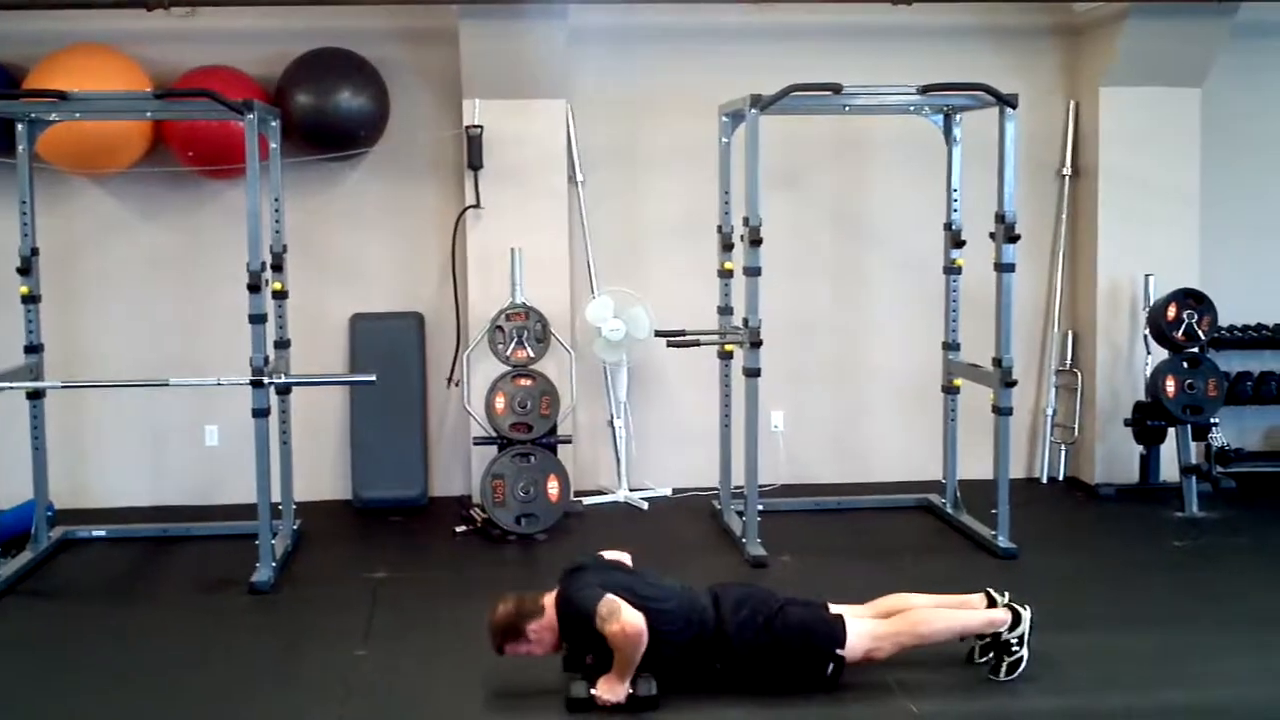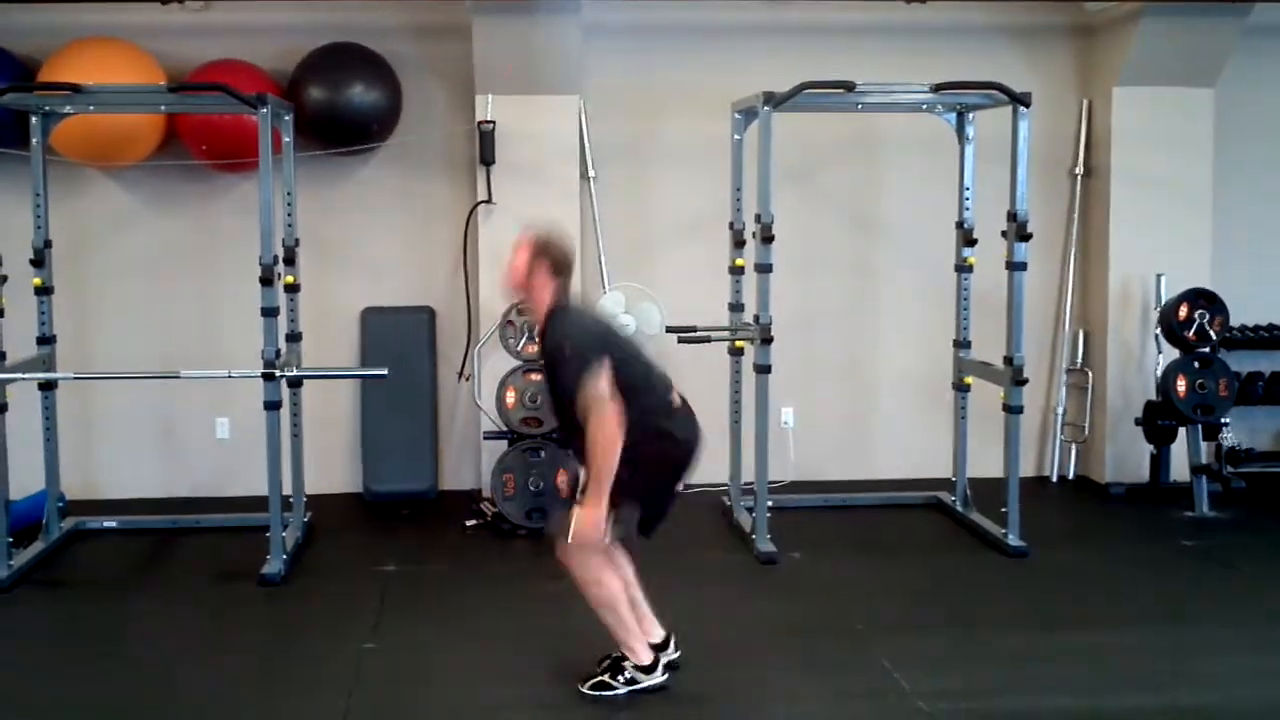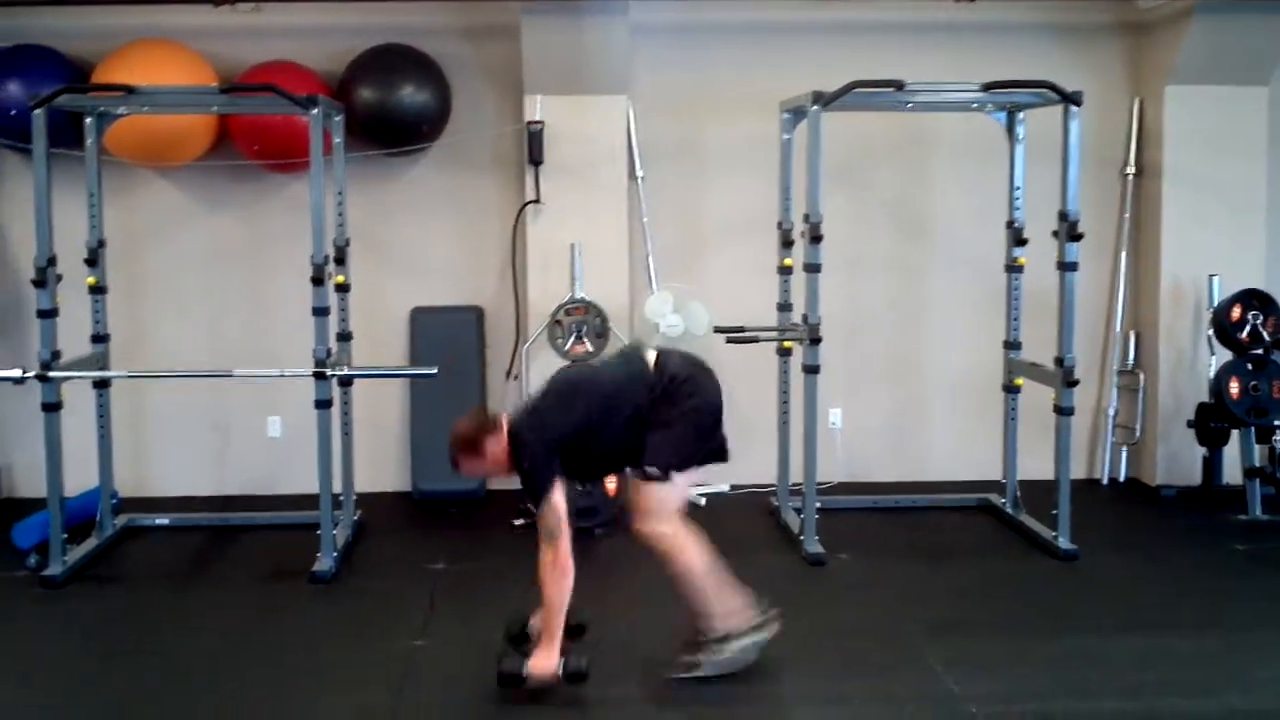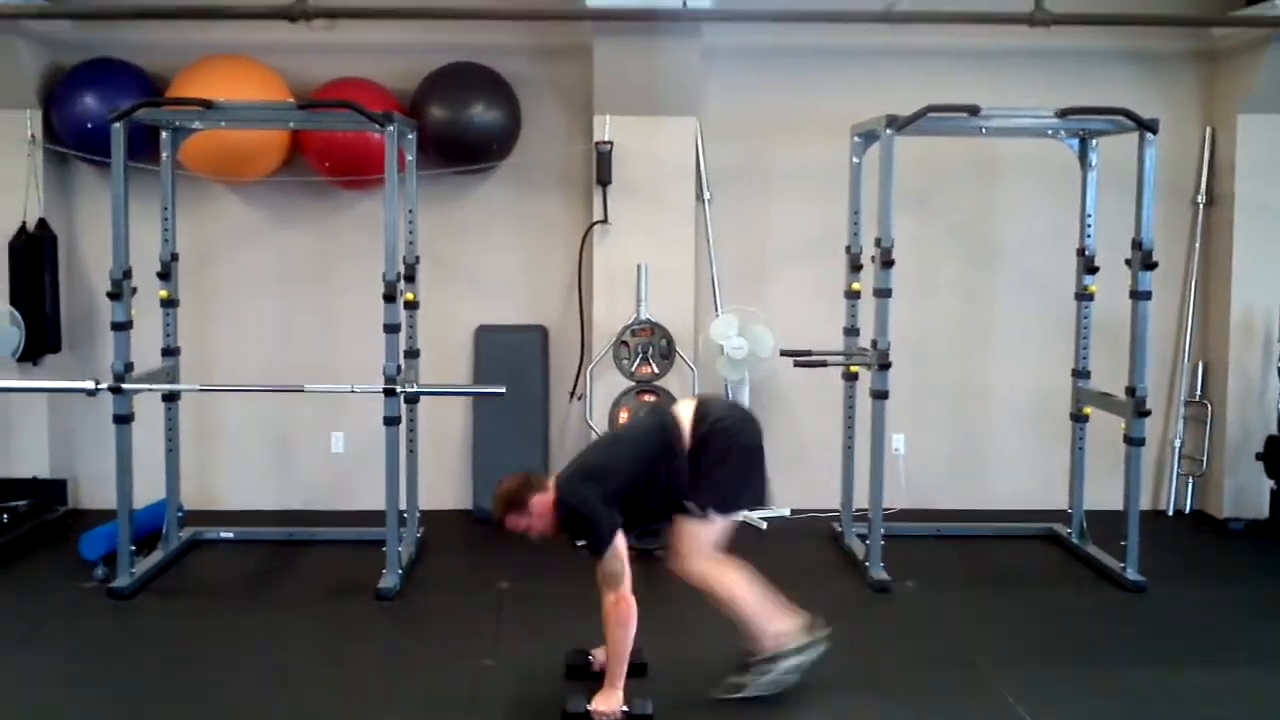
dt=1s
person 1, frame 1
left shoulder: (575, 602)
right shoulder: (580, 576)
left elbow: (631, 627)
right elbow: (624, 558)
left wrist: (618, 678)
right wrist: (607, 641)
left hip: (738, 634)
right hip: (727, 608)
left knee: (877, 639)
right knee: (864, 617)
left ankle: (1003, 620)
right ankle: (987, 604)
person 1, frame 2
left shoulder: (568, 334)
right shoulder: (563, 326)
left elbow: (604, 419)
left wrist: (595, 506)
right wrist: (593, 491)
left hip: (660, 442)
right hip: (657, 436)
left knee: (576, 545)
right knee: (599, 542)
left ankle: (641, 660)
right ankle: (653, 639)
person 1, frame 3
left shoulder: (530, 444)
right shoulder: (528, 434)
left elbow: (558, 548)
right elbow: (554, 534)
left wrist: (549, 643)
right wrist: (552, 611)
left hip: (679, 391)
left knee: (651, 522)
right knee: (657, 515)
left ankle: (731, 627)
right ankle: (735, 615)
person 1, frame 4
left shoulder: (584, 504)
right shoulder: (579, 487)
left elbow: (618, 595)
right elbow: (614, 581)
left wrist: (613, 688)
right wrist: (616, 647)
left hip: (716, 435)
right hip: (703, 430)
left knee: (692, 563)
right knee: (689, 558)
left ankle: (788, 640)
right ankle: (781, 634)
